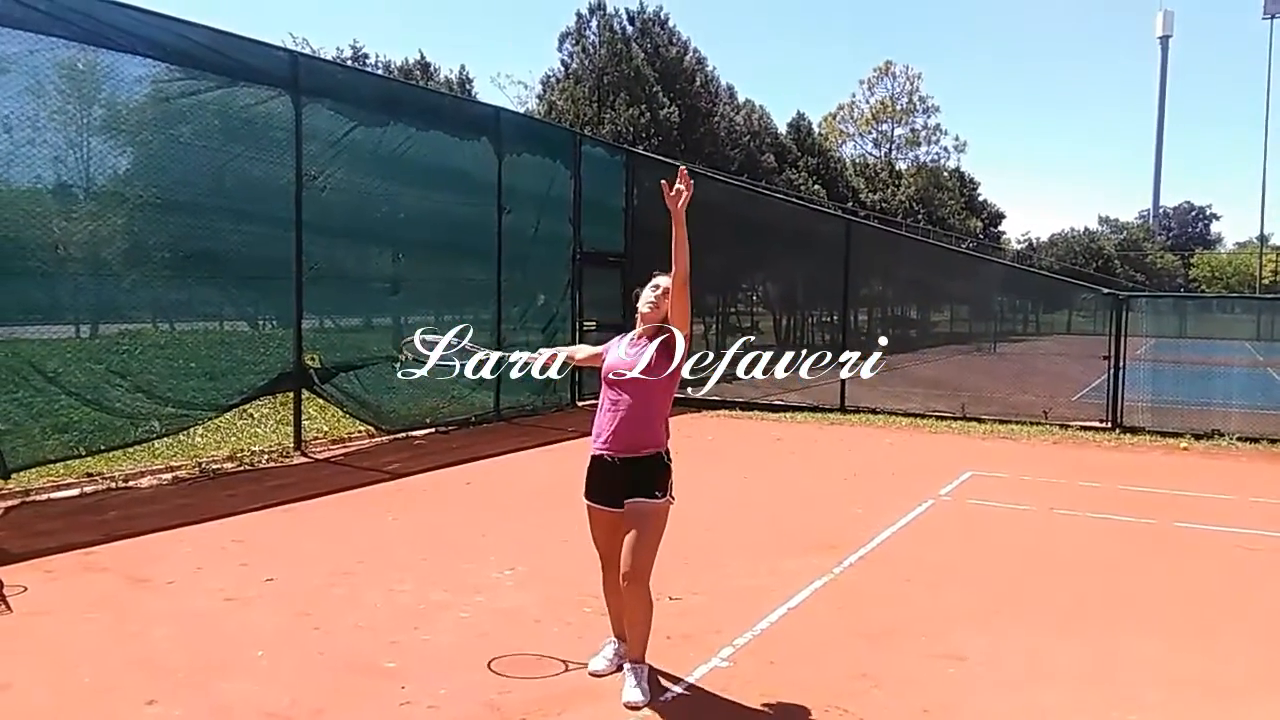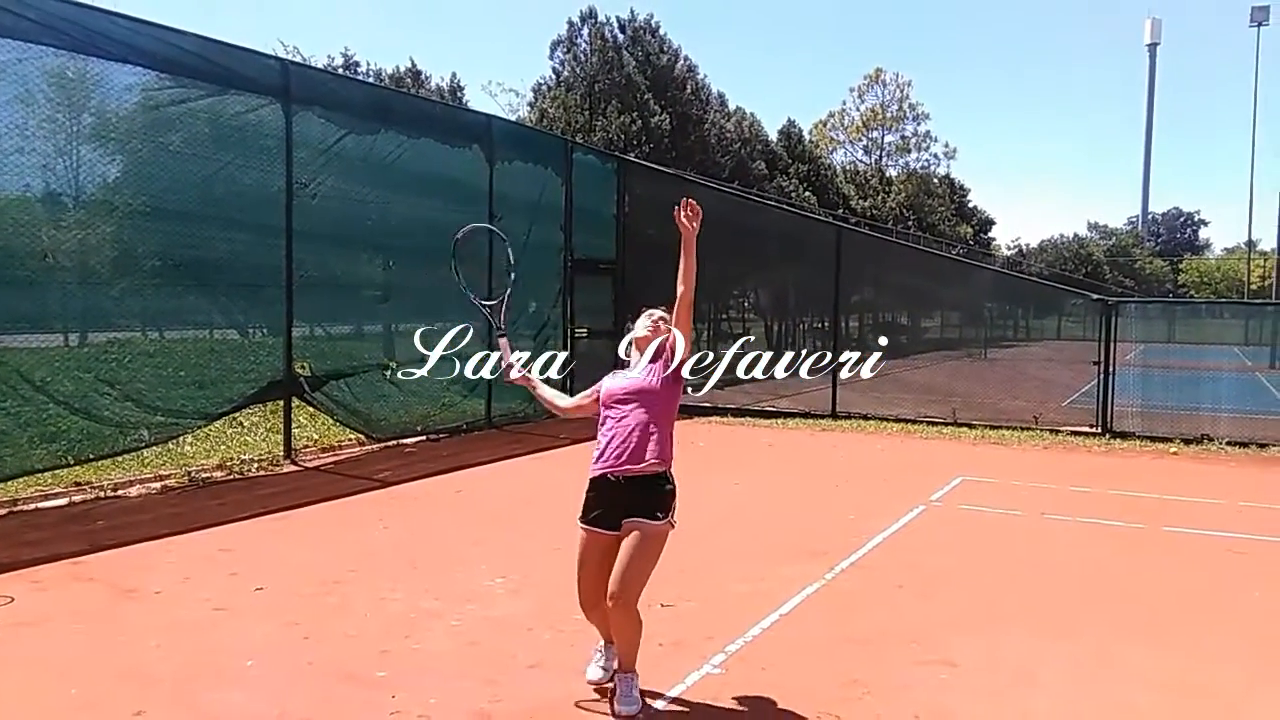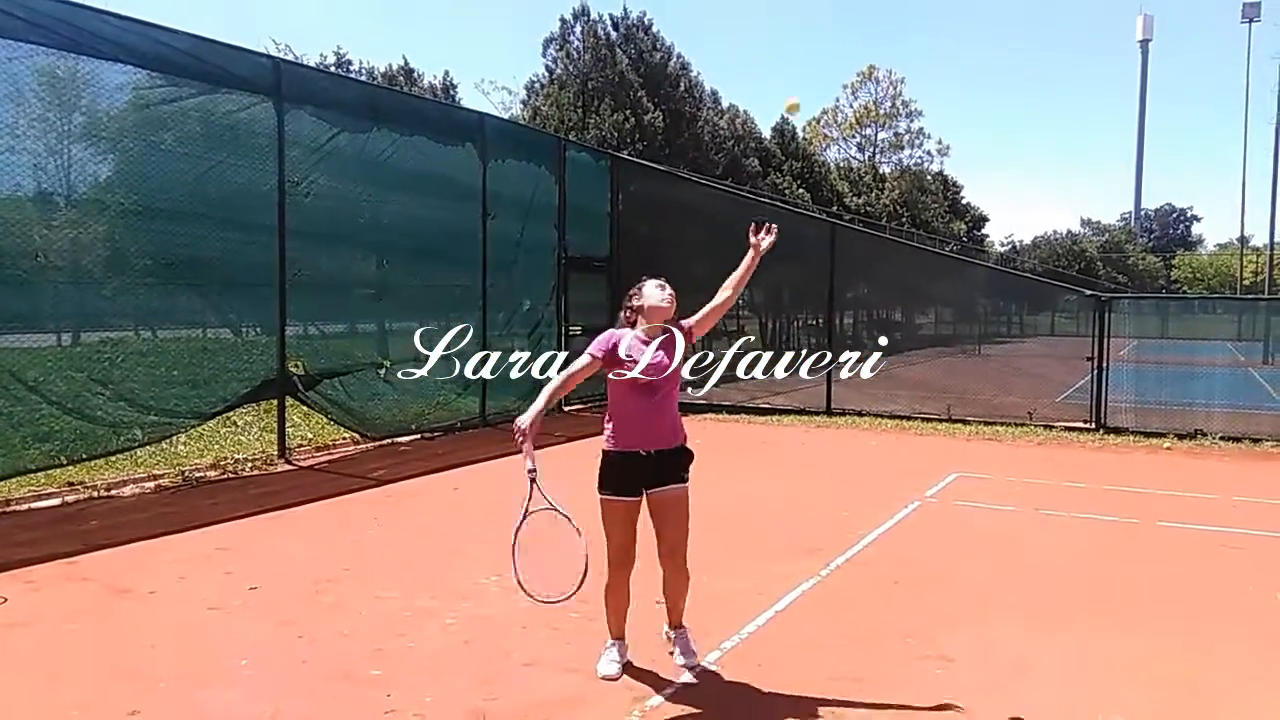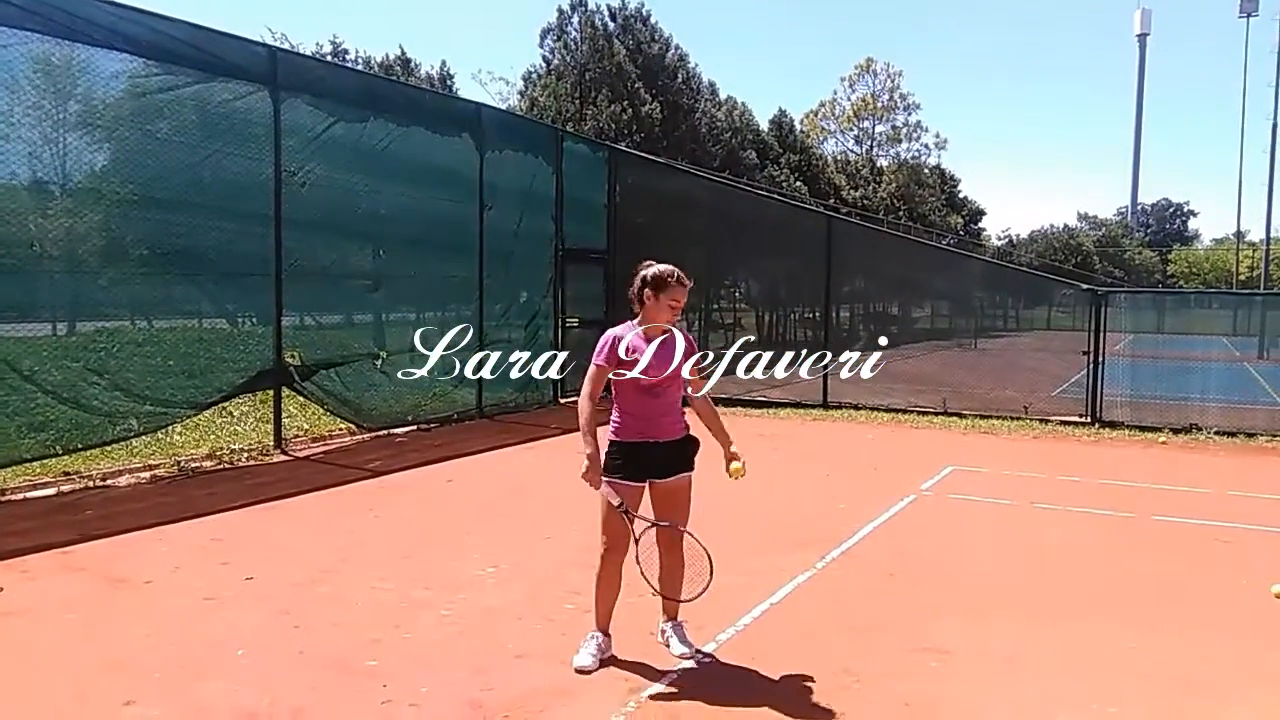
dt=0.5s
person 1, frame 1
left shoulder: (672, 344)
right shoulder: (618, 345)
left elbow: (682, 279)
right elbow: (588, 354)
left wrist: (677, 217)
right wrist: (556, 353)
left hip: (647, 470)
right hip: (602, 467)
left knee: (634, 576)
right knee: (611, 569)
left ankle: (636, 666)
right ankle: (618, 642)
person 1, frame 2
left shoulder: (669, 363)
right shoulder: (613, 380)
left elbow: (685, 298)
right elbow: (568, 407)
left wrist: (689, 239)
right wrist: (527, 379)
left hip: (650, 492)
right hip: (603, 492)
left knee: (620, 597)
right knee: (591, 601)
left ankle: (625, 674)
right ankle: (609, 646)
person 1, frame 3
left shoulder: (678, 338)
right shoulder: (614, 341)
left elbow: (723, 299)
right elbow: (565, 379)
left wrist: (755, 253)
right wrist: (535, 410)
left hip: (668, 459)
right hip: (621, 462)
left knee: (674, 560)
right knee: (620, 563)
left ankle: (677, 632)
right ankle: (616, 643)
person 1, frame 4
left shoulder: (681, 340)
right shoulder: (617, 339)
left elbow: (698, 397)
right elbow: (588, 398)
left wrist: (726, 443)
right wrist: (590, 453)
left hip: (674, 449)
right hip: (626, 451)
left knee: (674, 546)
right knee: (613, 548)
left ankle: (671, 625)
right ankle: (599, 635)
